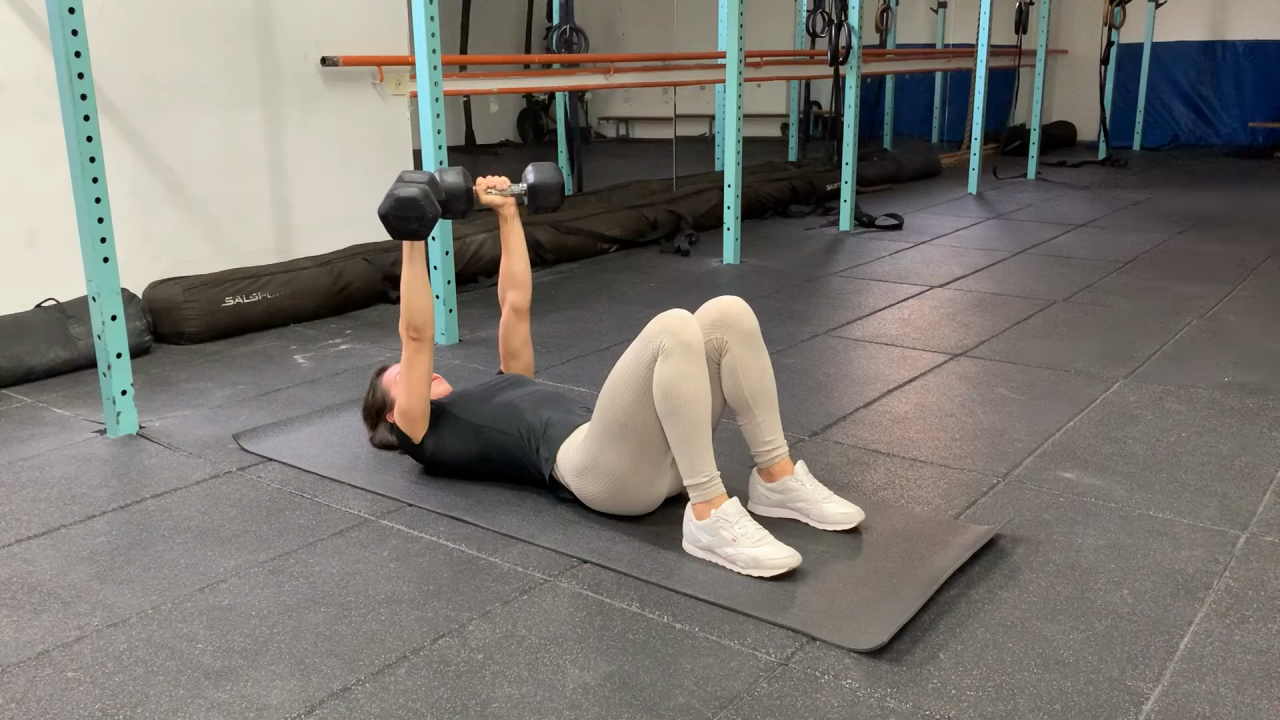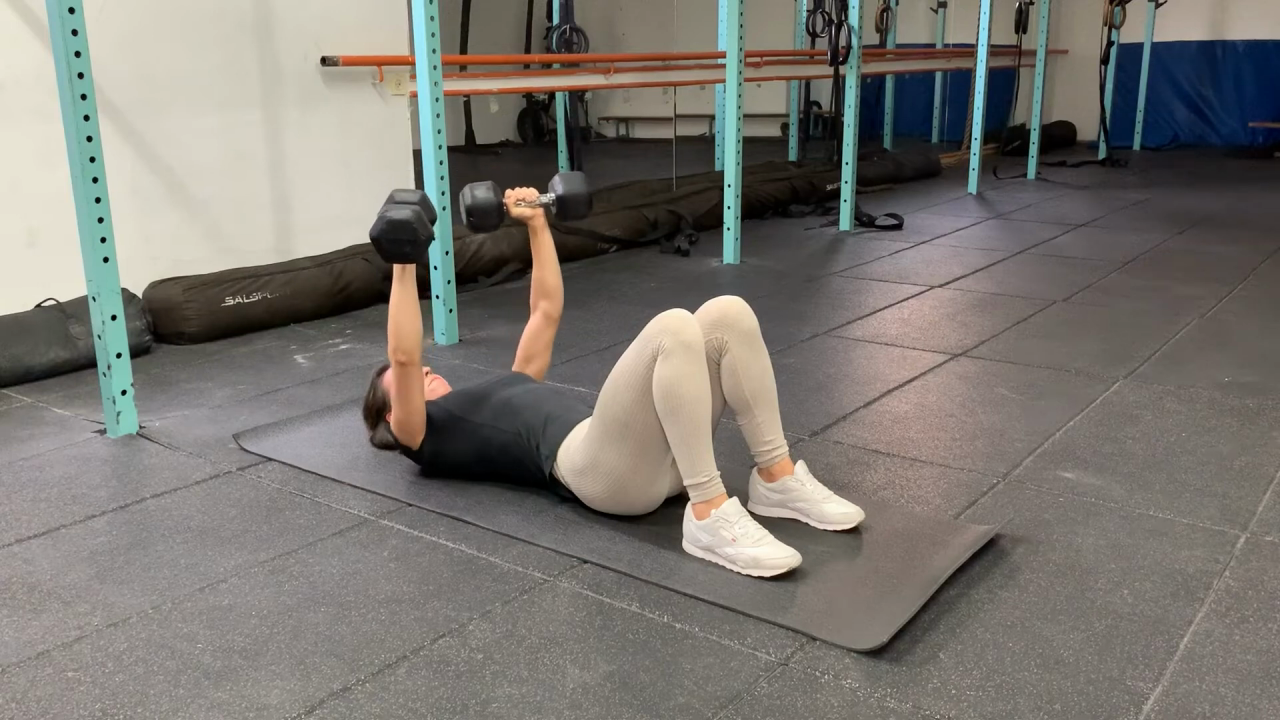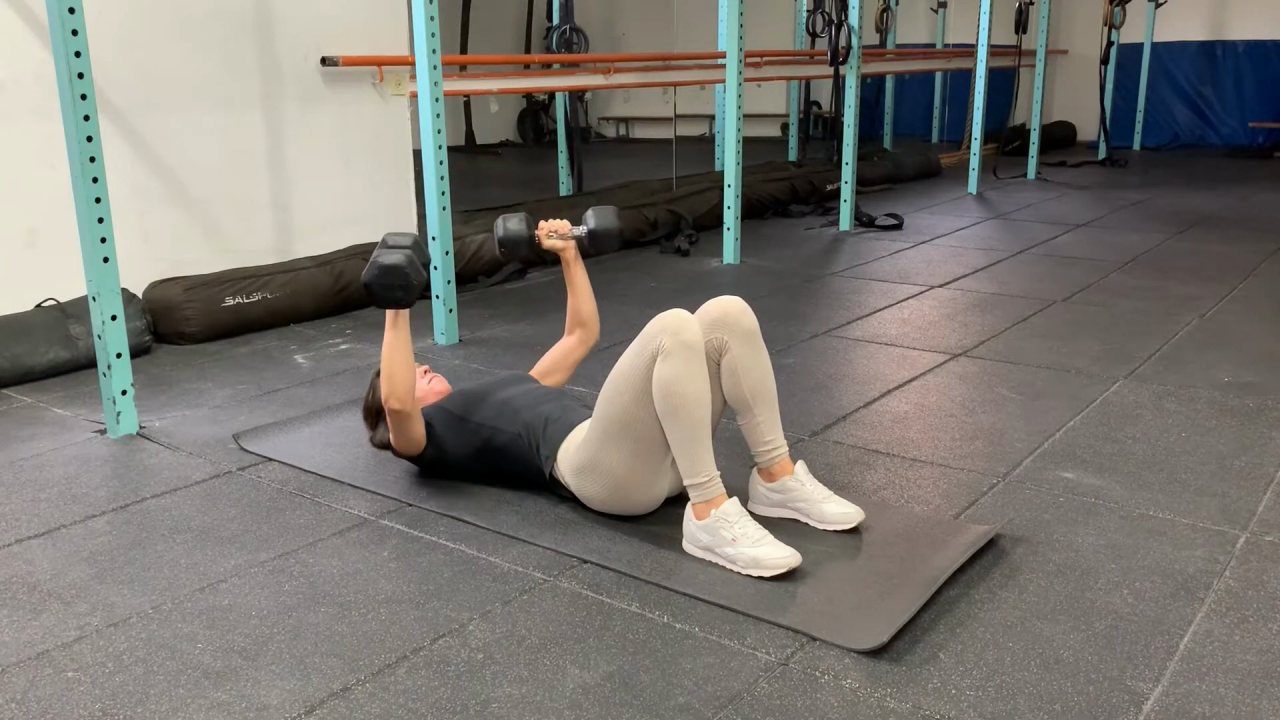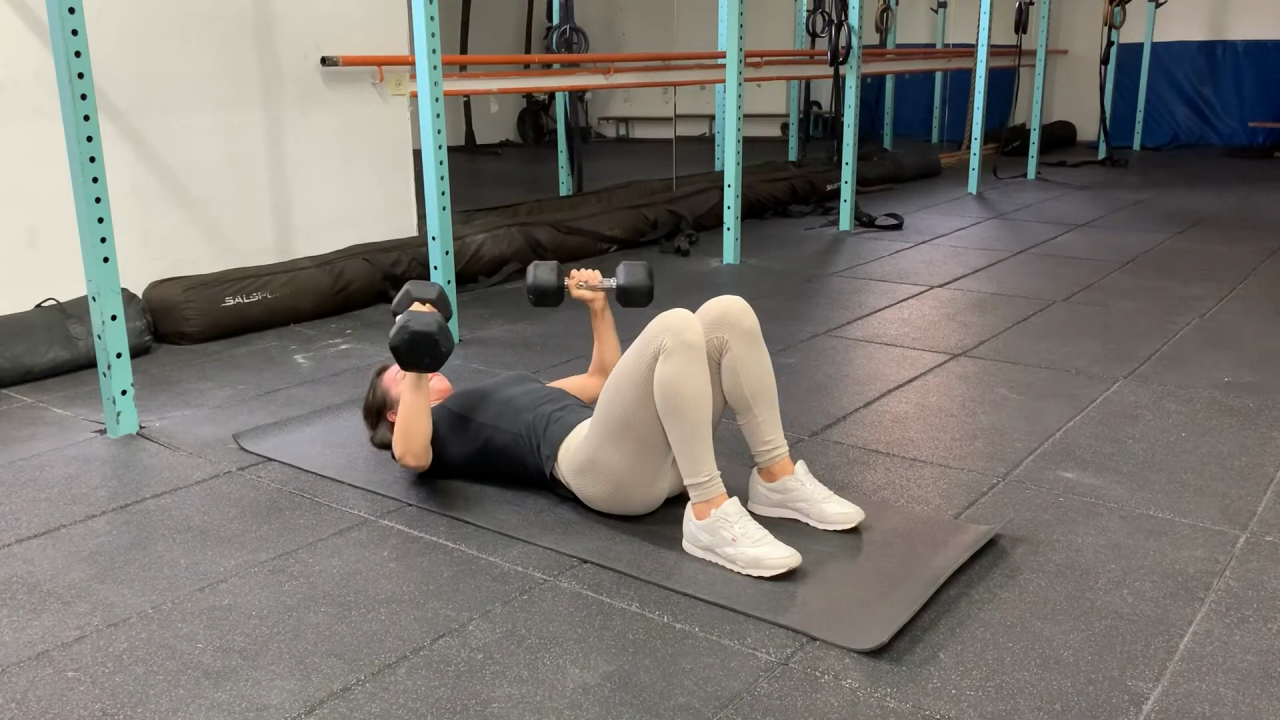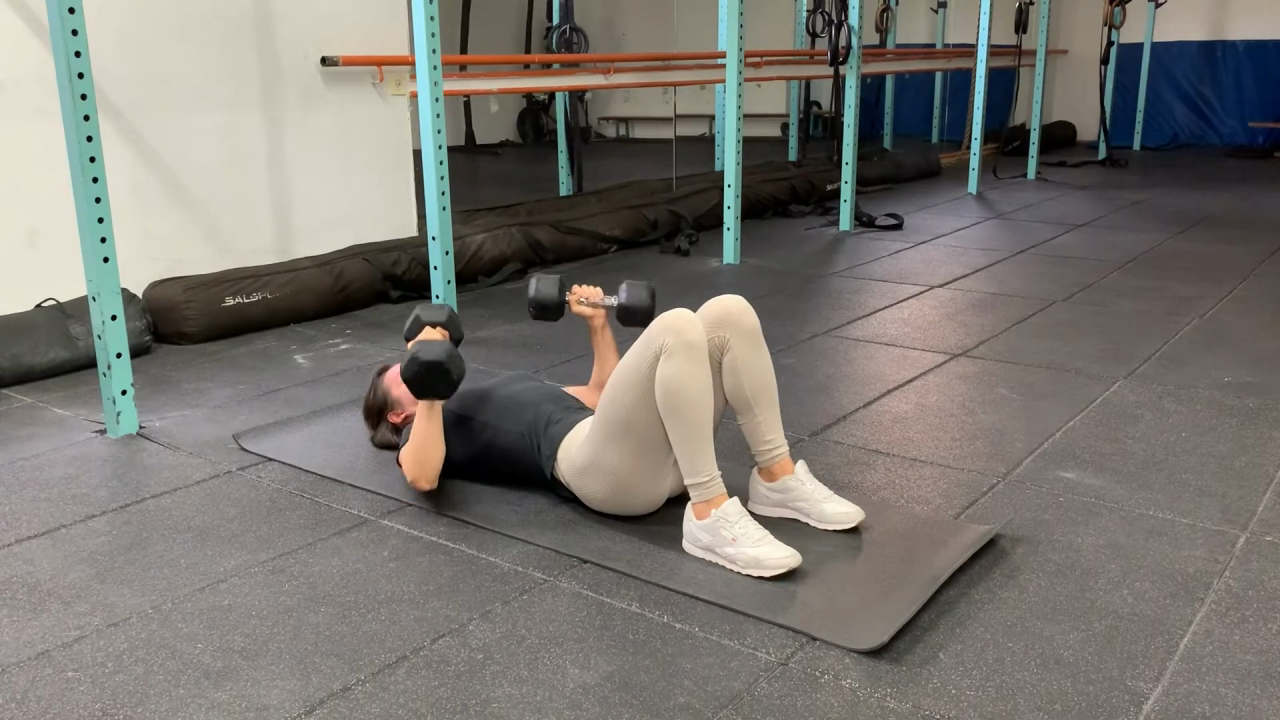
dt=1s
person 1, frame 1
left shoulder: (499, 390)
right shoulder: (428, 435)
left elbow: (516, 305)
right elbow: (417, 337)
left wrist: (507, 213)
right wrist: (413, 241)
left hip: (653, 453)
right hip: (600, 469)
left knee: (728, 314)
right knee: (674, 328)
left ankle: (777, 478)
right ankle: (710, 515)
person 1, frame 2
left shoulder: (502, 389)
right shoulder: (425, 435)
left elbow: (546, 311)
right elbow: (404, 357)
left wrist: (536, 223)
right wrist: (404, 266)
left hip: (654, 453)
right hip: (596, 465)
left knee: (727, 313)
right knee: (674, 326)
left ankle: (778, 479)
right ankle: (710, 515)
person 1, frame 3
left shoulder: (510, 387)
right shoulder: (425, 437)
left elbow: (582, 334)
right elbow: (396, 402)
left wrist: (569, 255)
right wrist: (397, 310)
left hip: (654, 452)
right hip: (596, 465)
left knee: (727, 314)
right knee: (673, 327)
left ankle: (777, 480)
right ankle: (710, 515)
person 1, frame 4
left shoulder: (493, 395)
right shoulder: (431, 429)
left elbow: (602, 379)
right elbow: (411, 455)
left wrist: (597, 307)
left hip: (653, 450)
right hip: (595, 463)
left knee: (728, 312)
right knee: (674, 327)
left ankle: (778, 480)
right ankle: (710, 516)
person 1, frame 5
left shoulder: (492, 395)
right shoulder: (423, 429)
left elbow: (603, 392)
right elbow: (423, 478)
left wrist: (598, 325)
left hip: (652, 451)
right hip: (596, 465)
left knee: (729, 313)
right knee: (676, 327)
left ankle: (779, 480)
right ankle: (711, 517)
